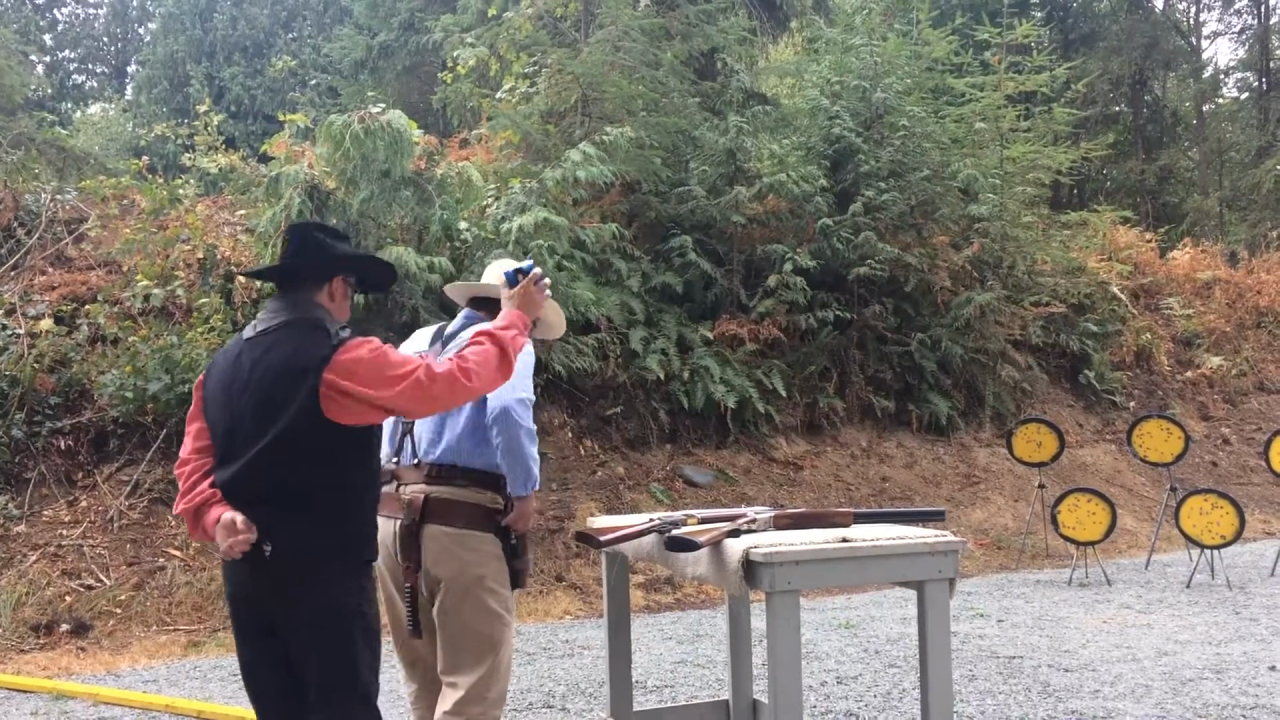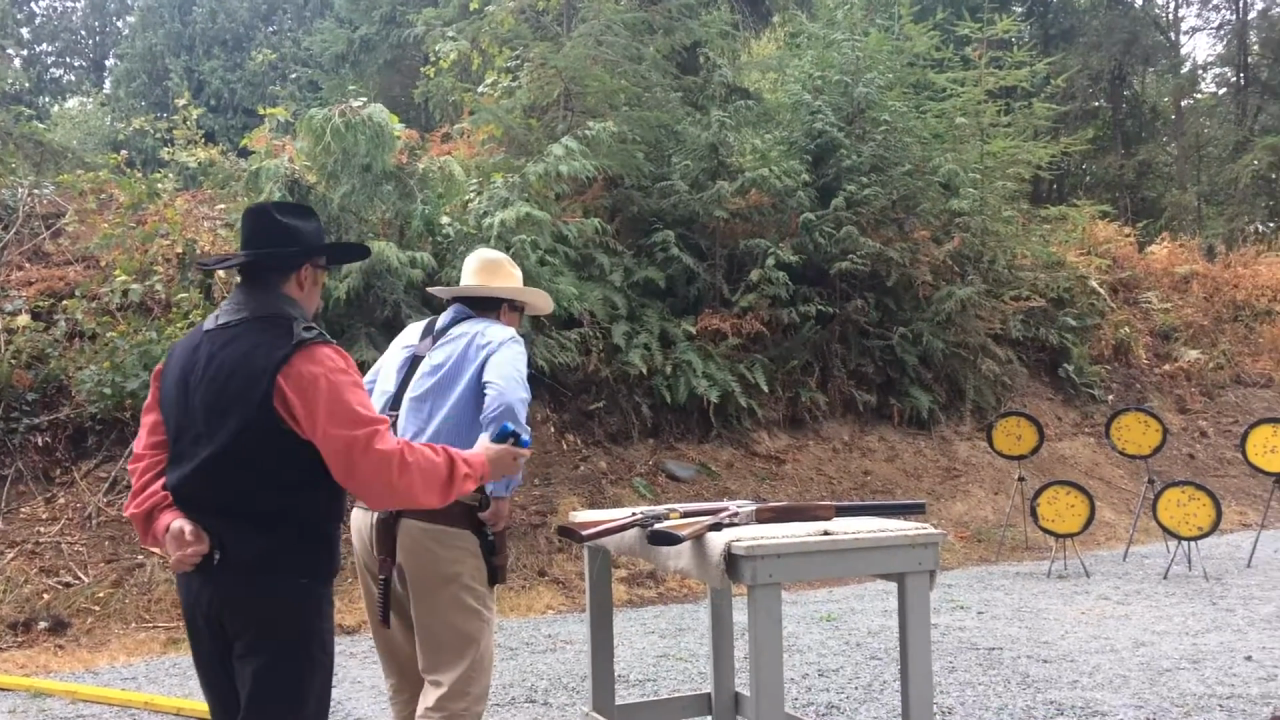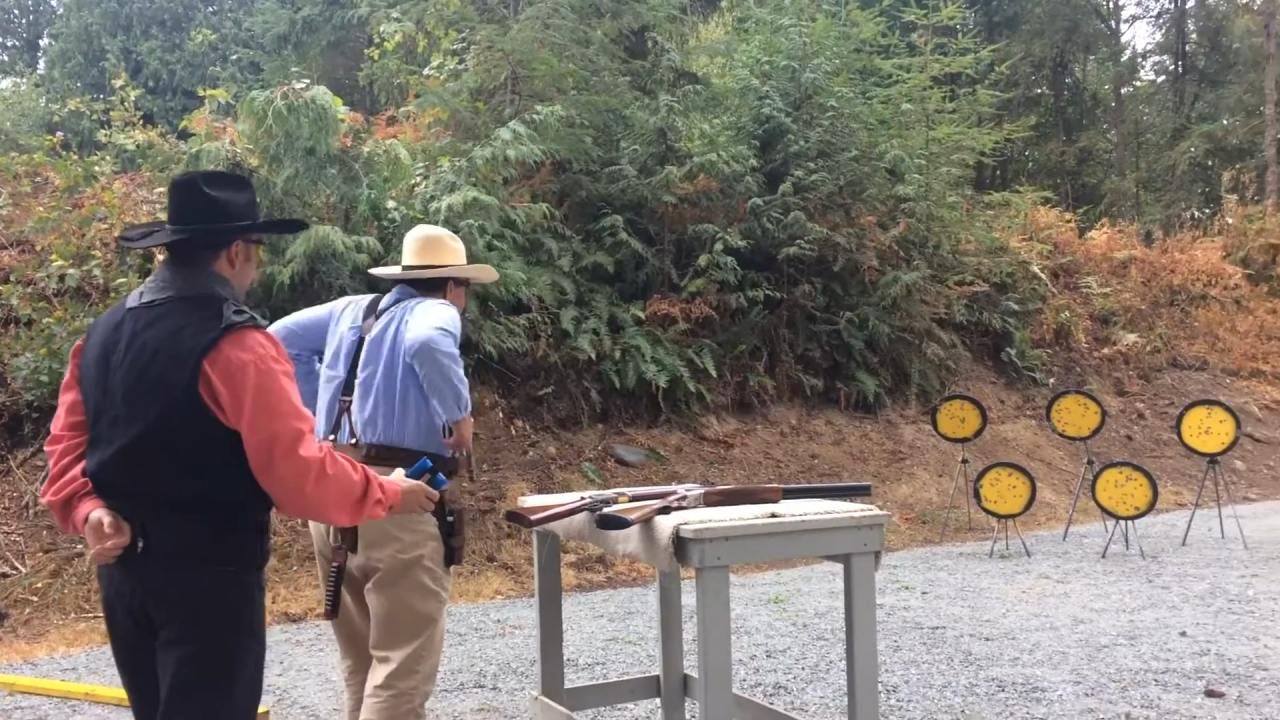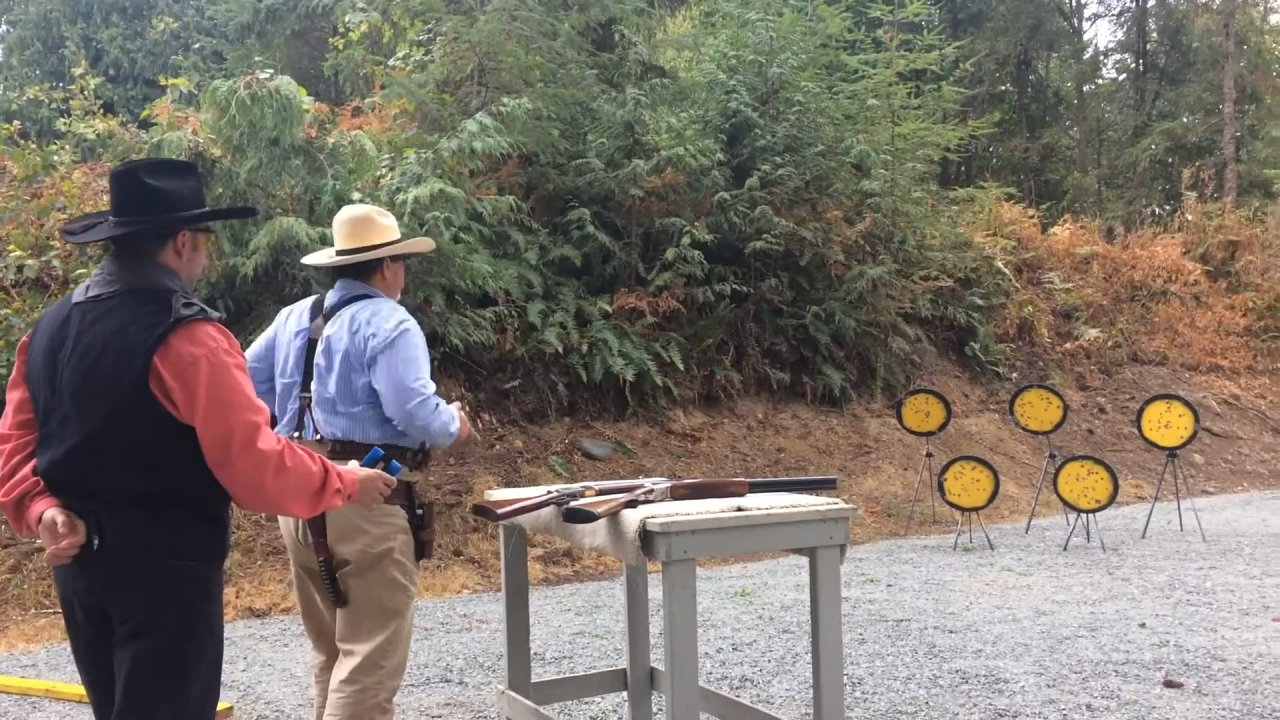
dt=0.3s
person 1, frame 1
left shoulder: (222, 364)
right shoulder: (340, 358)
left elbow: (194, 460)
right elbow: (444, 384)
right wrist: (514, 318)
left hip: (247, 567)
right hip: (323, 570)
person 1, frame 2
left shoulder: (183, 355)
right shoulder: (305, 359)
left elbow: (148, 457)
right elbow: (383, 469)
right wrist: (474, 464)
left hip: (201, 576)
right hip: (280, 583)
person 1, frame 3
left shoulder: (104, 331)
right shoulder: (236, 343)
left elbow: (68, 438)
right elbow: (299, 473)
right wrist: (387, 494)
left hip: (123, 566)
right hip: (209, 574)
person 1, frame 4
left shoulder: (50, 327)
right shoulder: (187, 338)
right elbow: (254, 465)
right wrist: (344, 483)
left hip: (82, 565)
right hip: (166, 570)
person 2, frame 1
left shoulder: (419, 341)
right elbow: (511, 410)
right wrist: (524, 493)
left hip: (393, 520)
right hip: (460, 525)
left knee: (426, 680)
right knee: (475, 683)
person 2, frame 2
left shoulder: (412, 334)
right shoulder: (499, 339)
left elbow: (363, 401)
right elbow: (508, 405)
right wrist: (501, 492)
left hip: (372, 515)
right hip: (439, 523)
left knee: (407, 676)
right knee: (457, 680)
person 2, frame 3
left shoulder: (350, 311)
right shoulder: (432, 311)
left elbow: (279, 339)
right elbow: (427, 346)
left wrist: (322, 412)
right wrist: (456, 411)
right hip: (395, 508)
left knee: (361, 658)
right knee: (404, 664)
person 2, frame 4
left shoulder: (297, 316)
right shoulder: (389, 322)
left elbow: (249, 381)
right elbow: (414, 411)
right wrist: (453, 424)
right hip: (366, 503)
left knee: (332, 653)
right knee: (370, 659)
